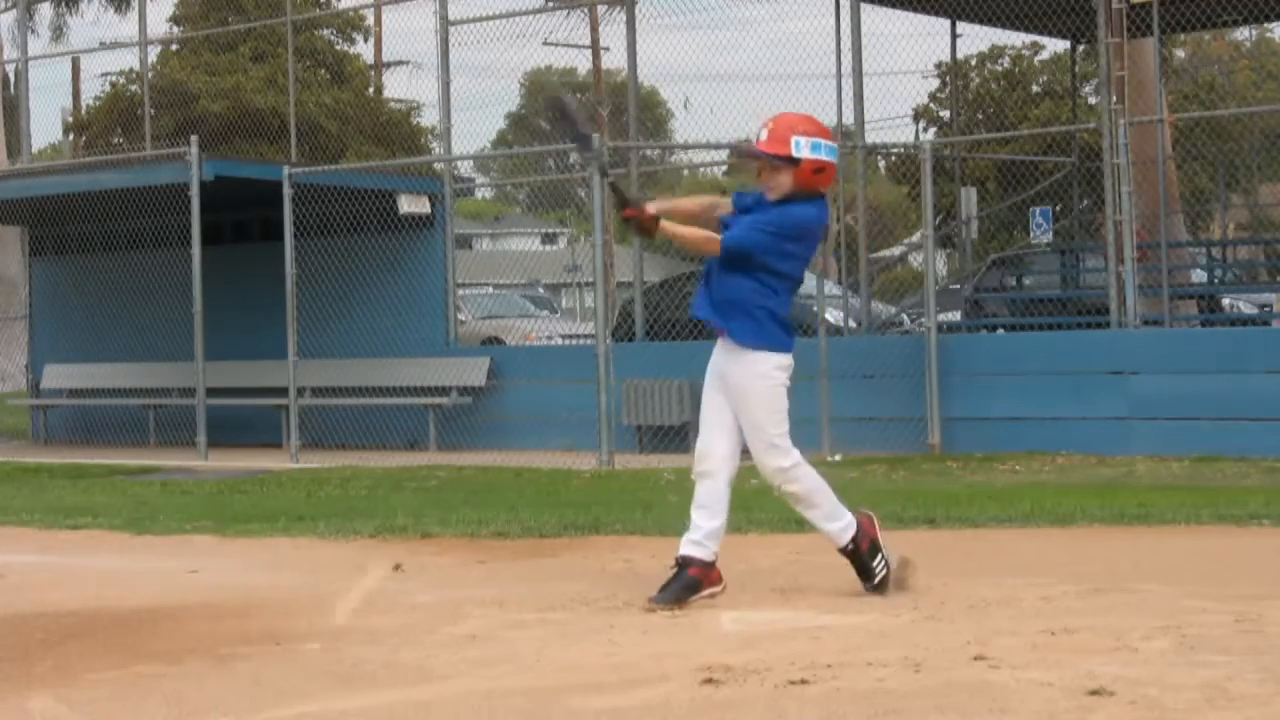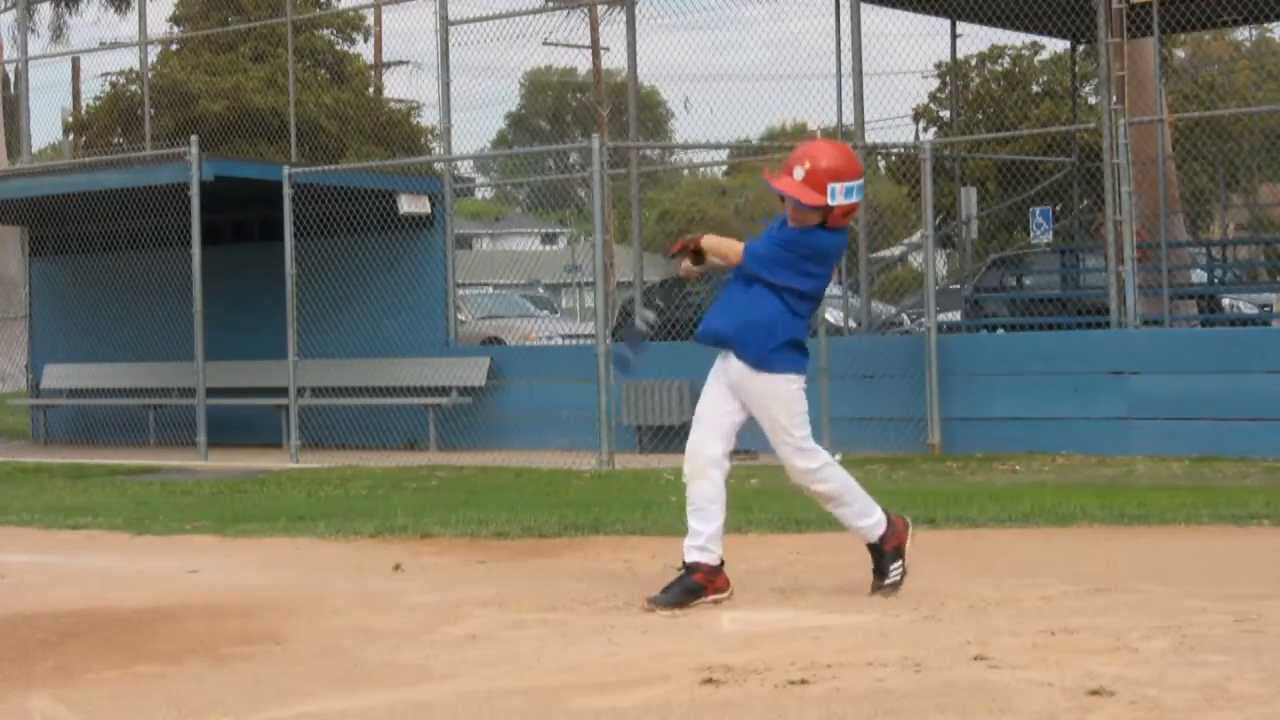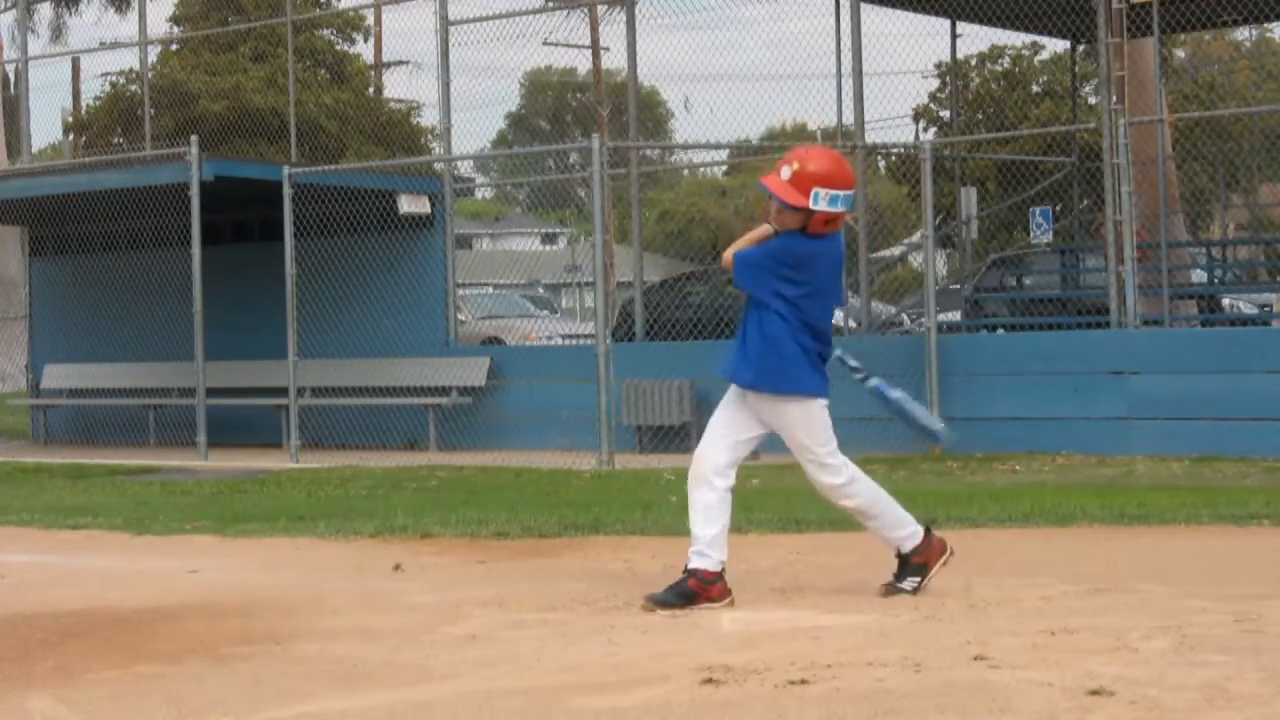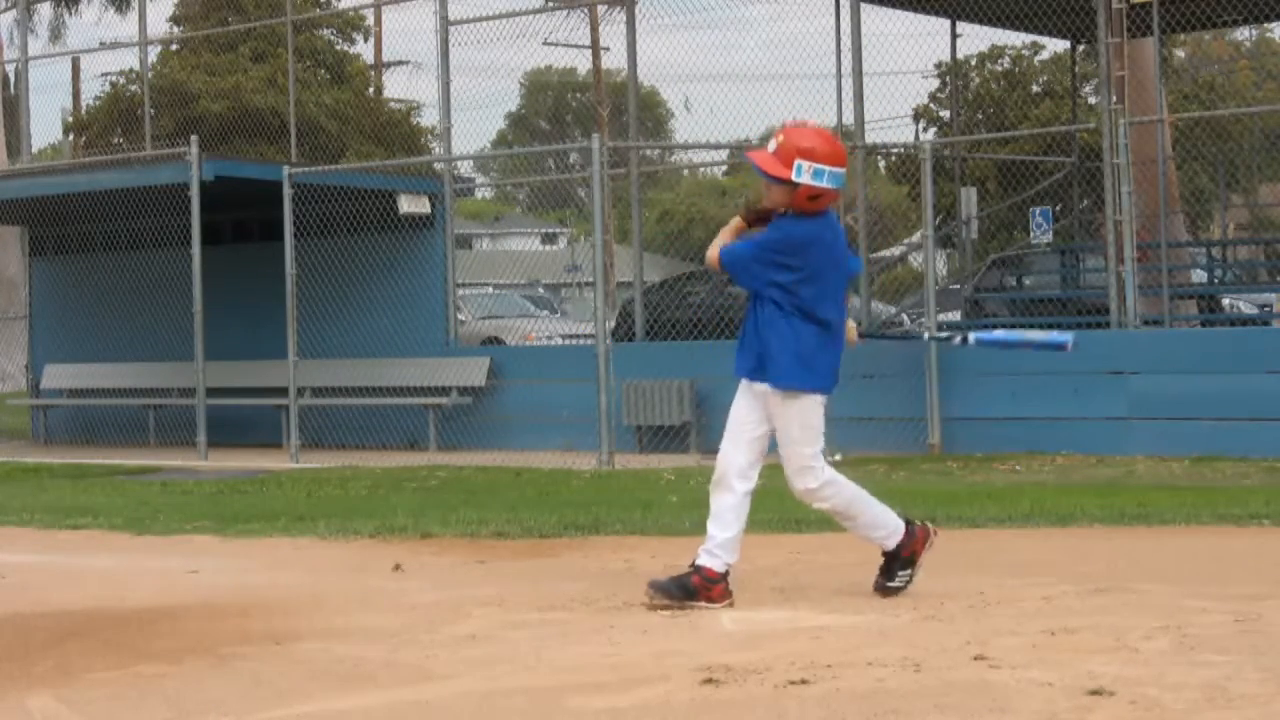
dt=0.3s
person 1, frame 1
left shoulder: (803, 216)
right shoulder: (772, 200)
left elbow: (718, 243)
right elbow: (717, 207)
left wrist: (655, 228)
right wrist: (663, 207)
left hip: (759, 350)
right hip: (730, 345)
left knee: (776, 459)
right knee: (712, 457)
left ankle: (855, 535)
right ankle: (699, 563)
person 1, frame 2
left shoulder: (821, 239)
right shoulder: (796, 222)
left elbow: (743, 255)
right elbow: (753, 260)
left wrist: (700, 241)
right wrist: (703, 258)
left hip: (772, 365)
right hip: (733, 358)
left knee: (803, 461)
right knee: (702, 458)
left ankle: (885, 534)
right ankle: (704, 568)
person 1, frame 3
left shoulder: (795, 250)
right shoulder: (821, 239)
left elbow: (729, 260)
left wrist: (770, 228)
left hip: (791, 384)
right hip: (753, 379)
left knee: (833, 477)
right knee: (708, 466)
left ankle: (920, 545)
right ankle: (706, 574)
person 1, frame 4
left shoulder: (792, 236)
right shoulder: (821, 221)
left elbow: (717, 259)
right elbow: (843, 275)
left wrist: (742, 220)
right wrist: (839, 322)
left hip: (796, 372)
right hip: (762, 367)
left knee: (809, 480)
right knee: (732, 468)
left ankle: (901, 537)
right ankle: (711, 574)
